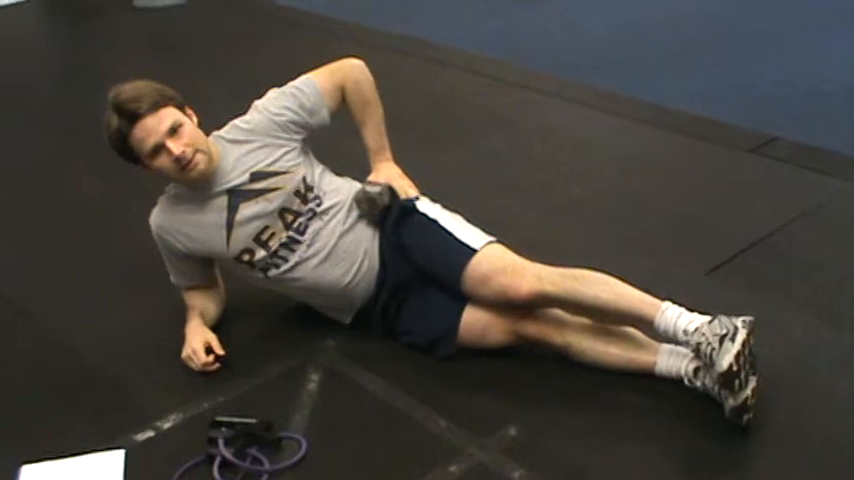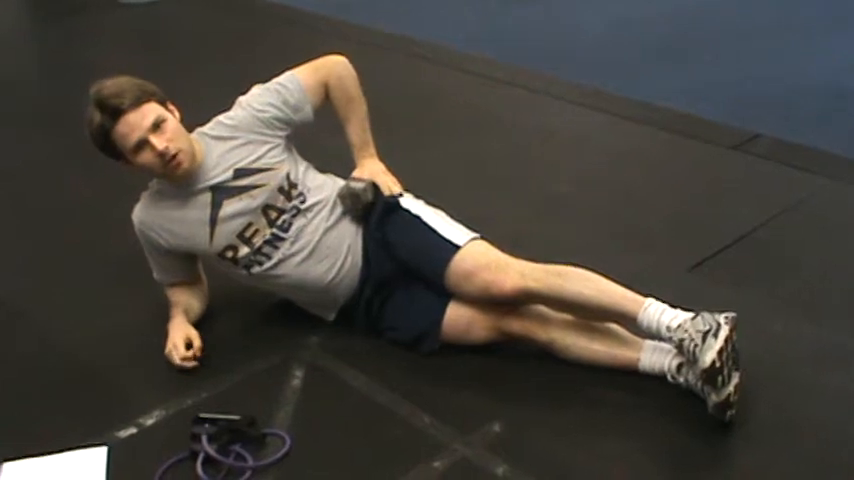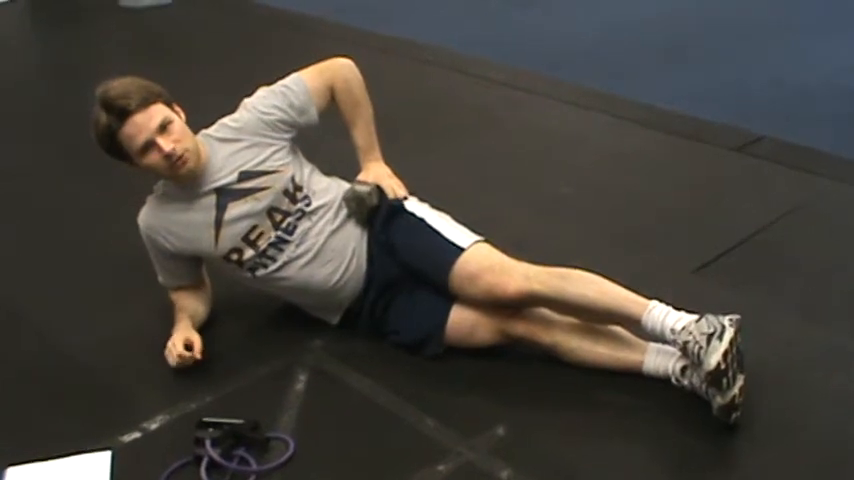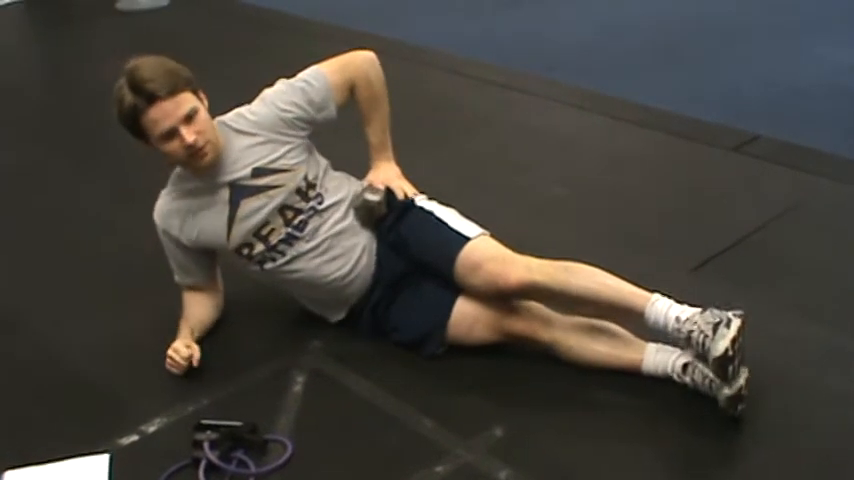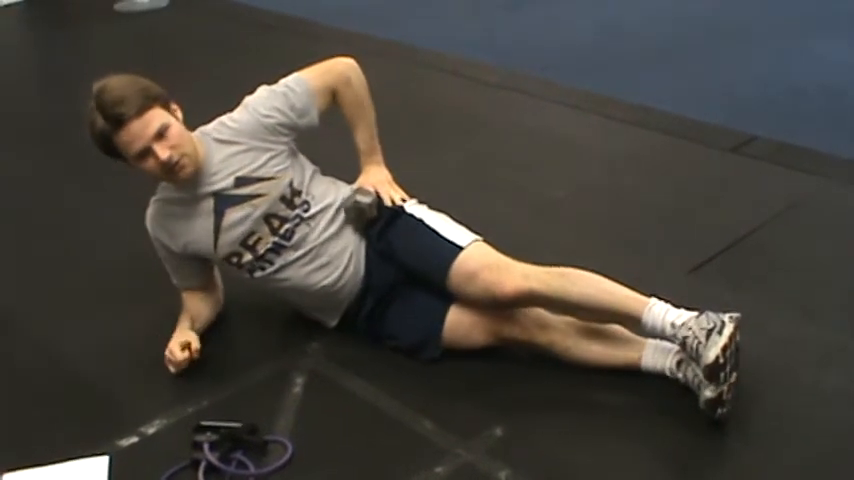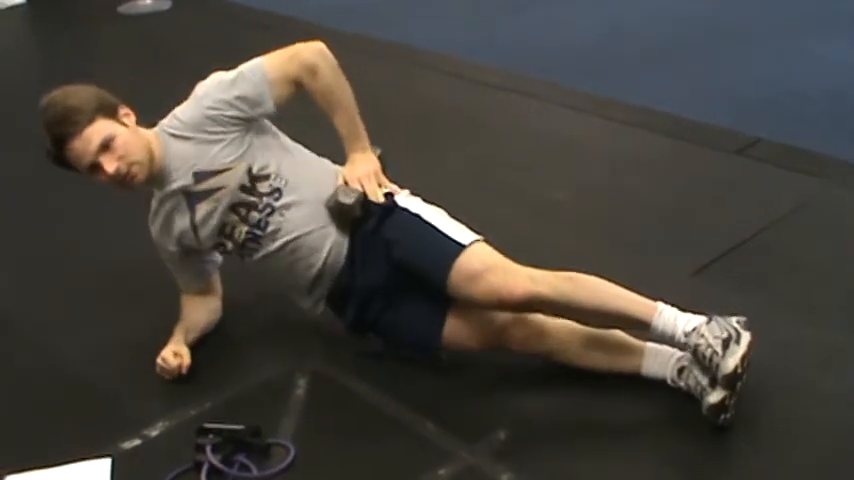
dt=0.7s
person 1, frame 1
left shoulder: (261, 123)
right shoulder: (171, 224)
left elbow: (351, 71)
right elbow: (204, 289)
left wrist: (383, 160)
right wrist: (196, 327)
left hip: (393, 227)
right hip: (374, 306)
left knee: (521, 286)
right knee: (520, 325)
left ankle: (699, 335)
right ankle: (691, 367)
person 1, frame 2
left shoulder: (245, 120)
right shoulder: (154, 220)
left elbow: (335, 68)
right elbow: (188, 286)
left wrist: (368, 157)
right wrist: (179, 323)
left hip: (376, 224)
right hip: (358, 302)
left knee: (504, 281)
right knee: (505, 322)
left ankle: (680, 329)
right ankle: (676, 364)
person 1, frame 3
left shoulder: (249, 122)
right shoulder: (159, 224)
left elbow: (340, 71)
right elbow: (191, 290)
left wrist: (373, 160)
right wrist: (183, 330)
left hip: (379, 228)
right hip: (361, 305)
left knee: (507, 284)
right knee: (512, 326)
left ankle: (684, 330)
right ankle: (679, 367)
person 1, frame 4
left shoulder: (266, 114)
right shoulder: (175, 216)
left elbow: (363, 64)
right elbow: (201, 289)
left wrist: (383, 160)
right wrist: (187, 337)
left hip: (386, 223)
right hip: (367, 304)
left knee: (509, 275)
right knee: (520, 323)
left ankle: (687, 325)
right ankle: (684, 367)
person 1, frame 5
left shoulder: (248, 123)
right shoulder: (166, 224)
left elbow: (343, 71)
right elbow: (203, 291)
left wrist: (374, 163)
right wrist: (185, 331)
left hip: (380, 229)
right hip: (363, 307)
left knee: (508, 284)
right knee: (515, 326)
left ankle: (686, 328)
right ankle: (678, 363)
person 1, frame 6
left shoulder: (205, 111)
right shoulder: (167, 224)
left elbow: (311, 58)
right elbow: (203, 296)
left wrist: (359, 151)
right wrist: (179, 342)
left hip: (374, 222)
right hip: (354, 294)
left knee: (511, 288)
right knee: (510, 333)
left ankle: (691, 332)
right ankle: (681, 370)
